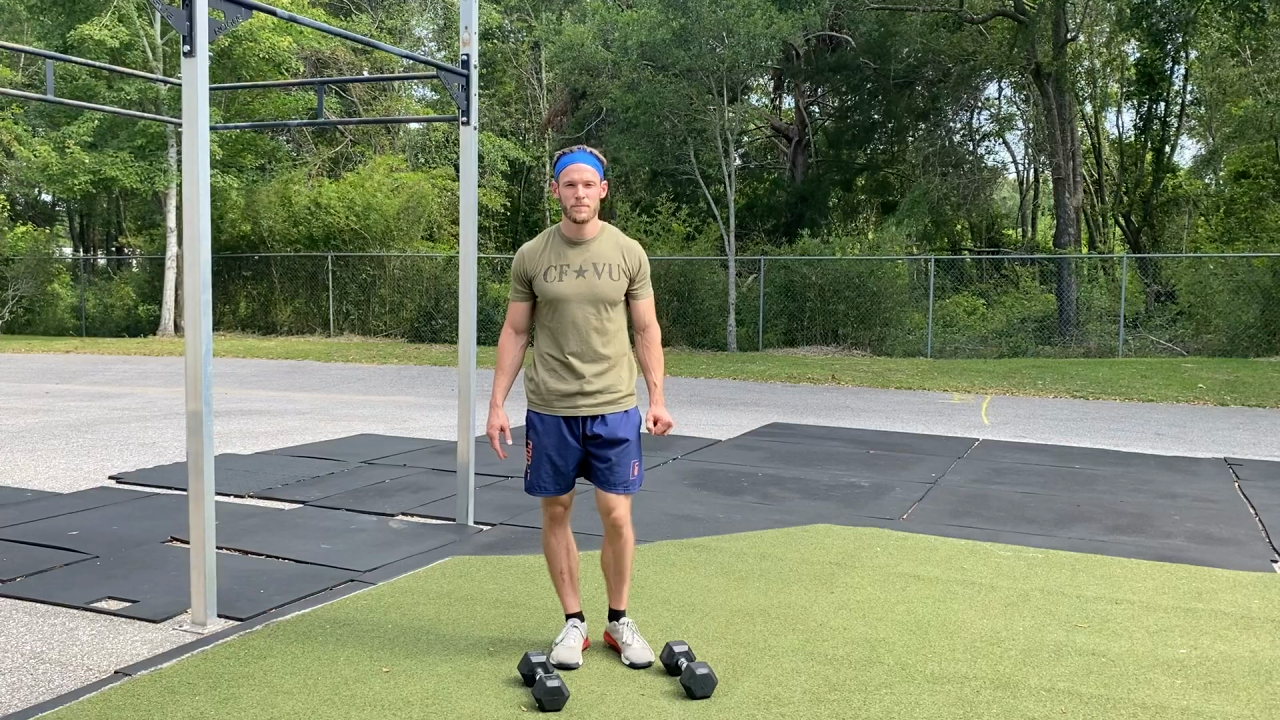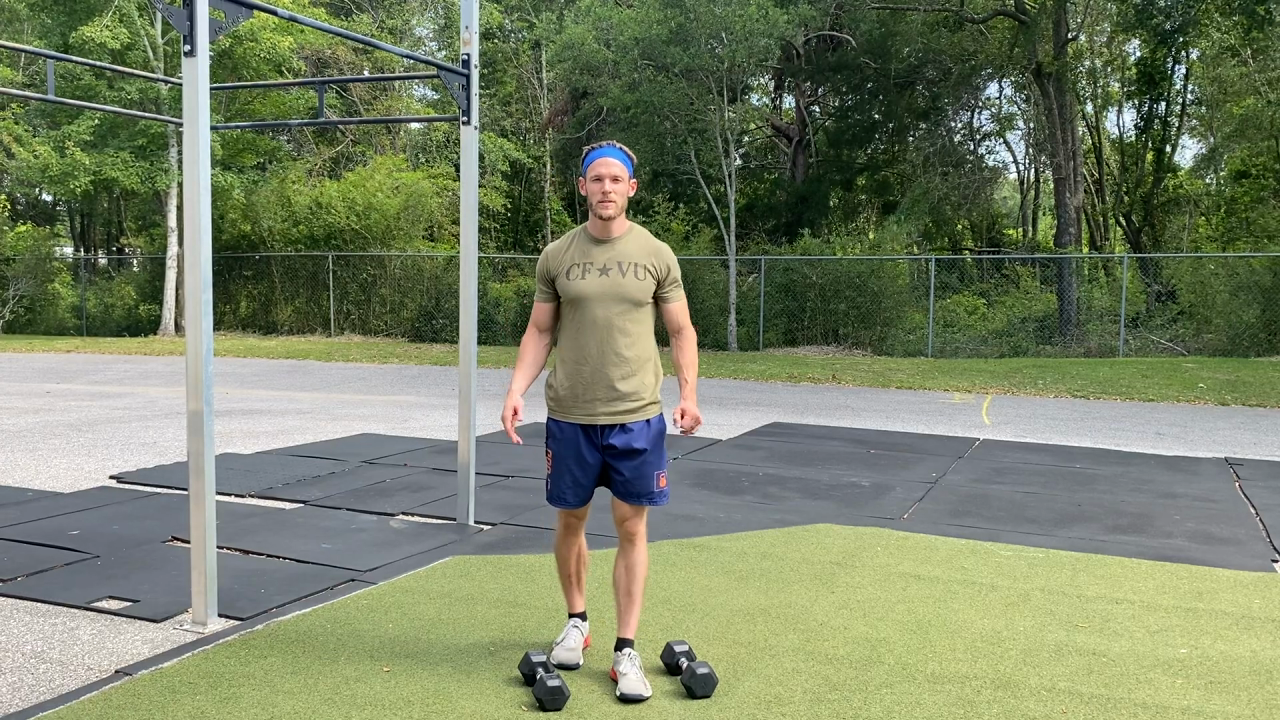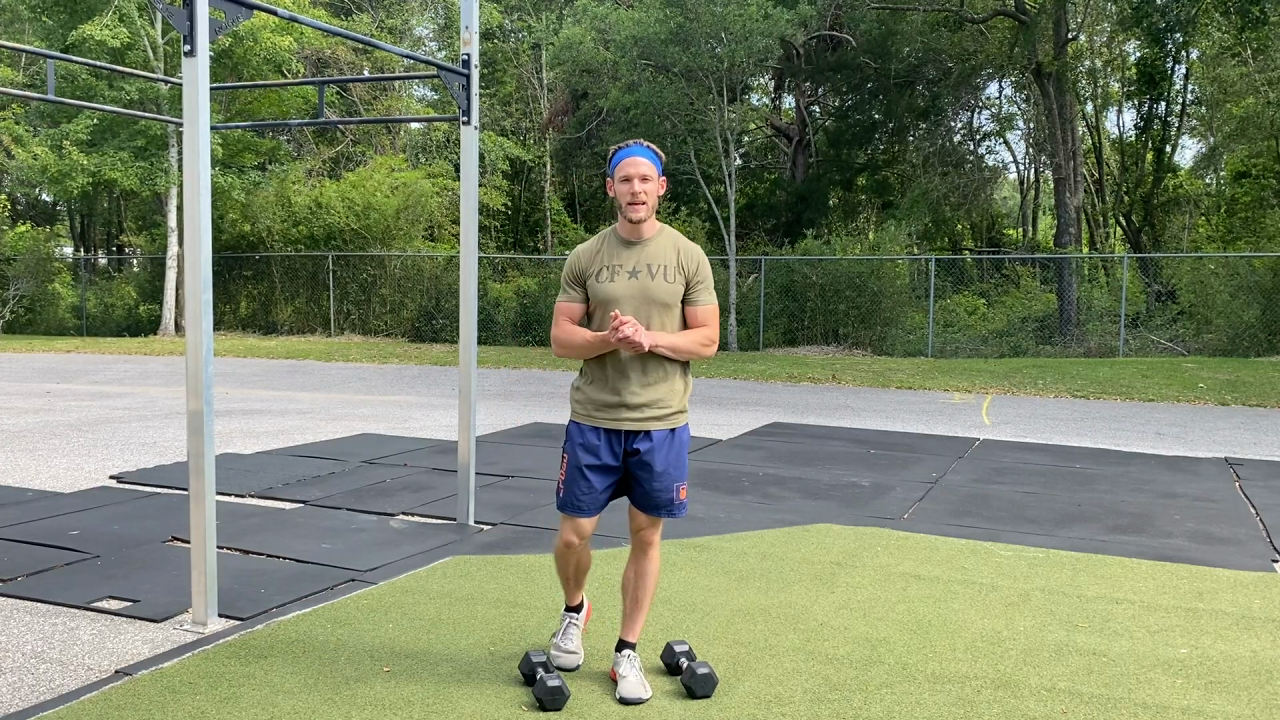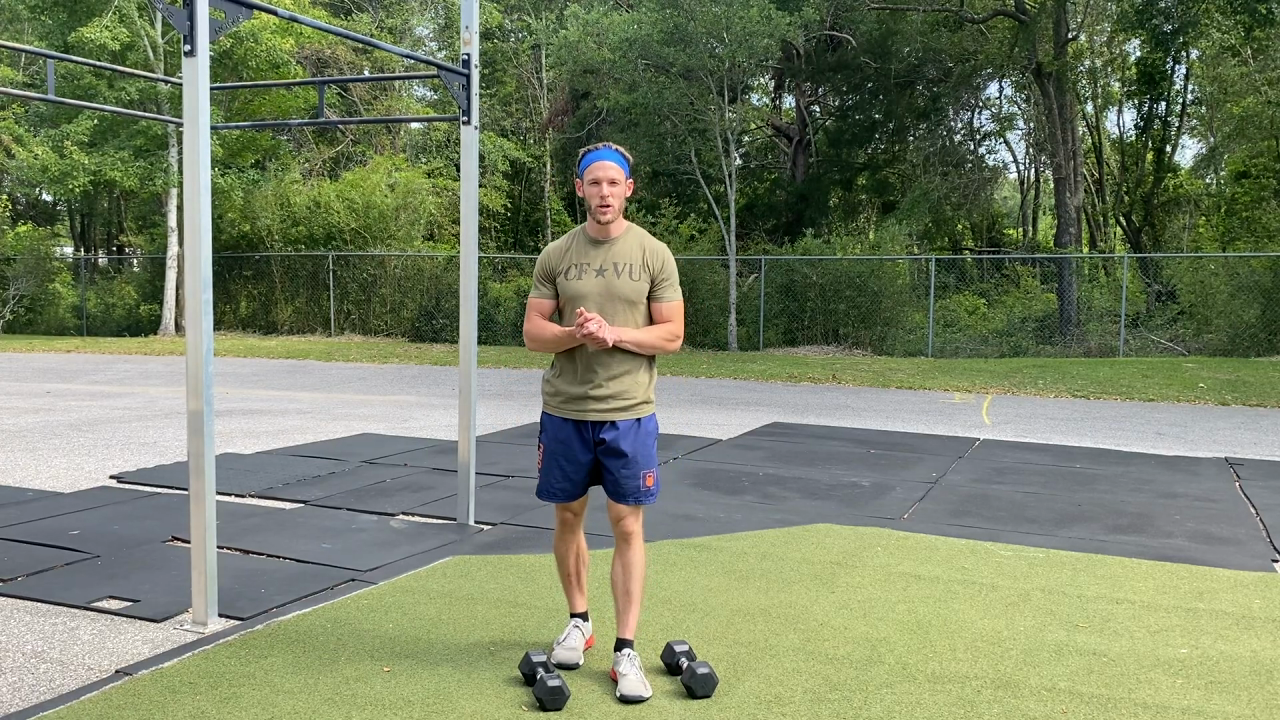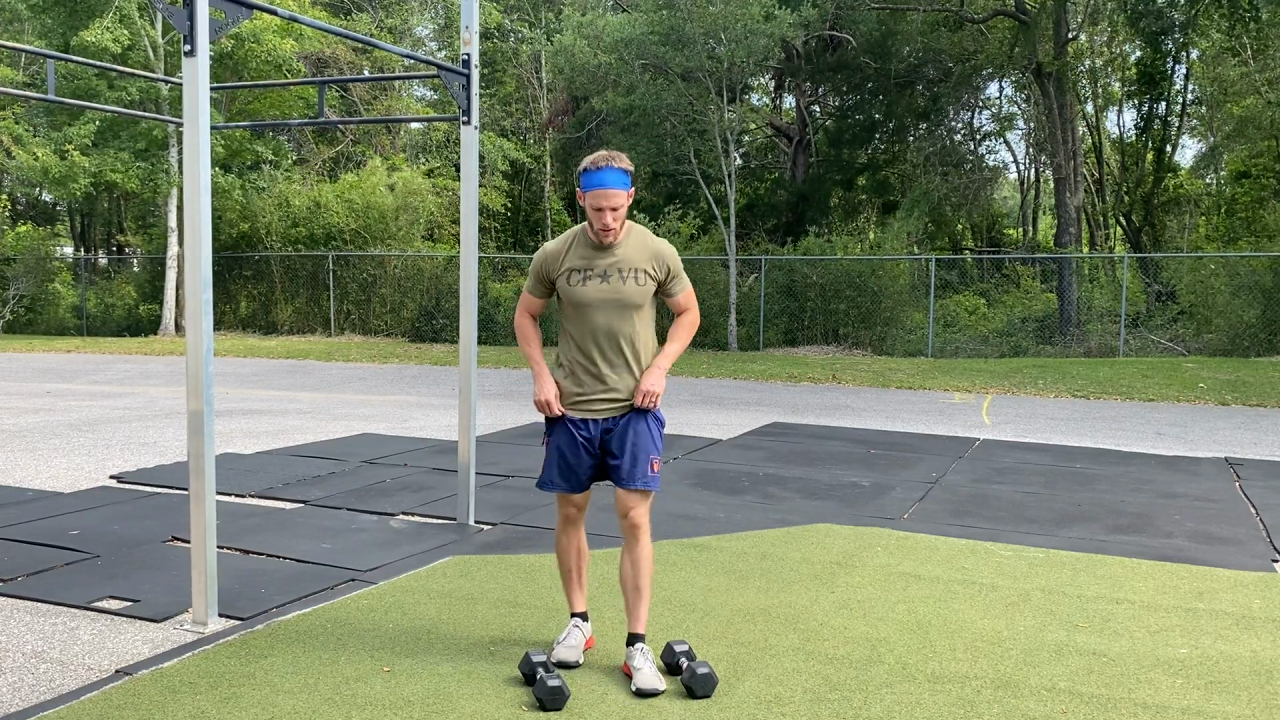
dt=1s
person 1, frame 1
left shoulder: (629, 253)
right shoulder: (531, 256)
left elbow: (647, 330)
right elbow: (515, 333)
left wrist: (657, 399)
right wrist: (497, 404)
left hip: (614, 406)
right hip: (551, 409)
left knee: (617, 517)
right knee: (557, 514)
left ankle: (619, 620)
right ankle: (574, 623)
person 1, frame 2
left shoulder: (657, 253)
right shoulder: (556, 255)
left elbow: (681, 330)
right elbow: (539, 331)
left wrist: (688, 388)
right wrist: (516, 390)
left hip: (637, 416)
right hip: (570, 415)
left knee: (630, 529)
right knee: (570, 521)
left ankle: (626, 650)
right ankle: (576, 621)
person 1, frame 3
left shoulder: (688, 256)
right shoulder: (584, 257)
left elbow: (707, 340)
right elbow: (561, 339)
left wrist: (649, 339)
right wrist: (609, 339)
left hip: (661, 423)
right hip: (593, 420)
left knee: (645, 537)
right knee: (573, 534)
left ankle: (627, 653)
right ankle: (574, 609)
person 1, frame 4
left shoulder: (654, 253)
right shoulder: (555, 254)
left elbow: (672, 335)
right elbow: (533, 332)
left wrist: (614, 333)
right wrist: (574, 333)
left hip: (629, 413)
right hip: (565, 410)
left knee: (627, 526)
right knee: (568, 517)
left ankle: (626, 650)
right ankle: (579, 621)
person 1, frame 5
left shoulder: (658, 252)
right shoulder: (554, 254)
left elbow: (688, 313)
right elbow: (526, 315)
left wrist: (658, 368)
right wrist: (541, 374)
left hip: (634, 409)
right hip: (571, 408)
left knee: (634, 520)
right knee: (570, 516)
left ankle: (638, 645)
right ankle: (579, 622)
